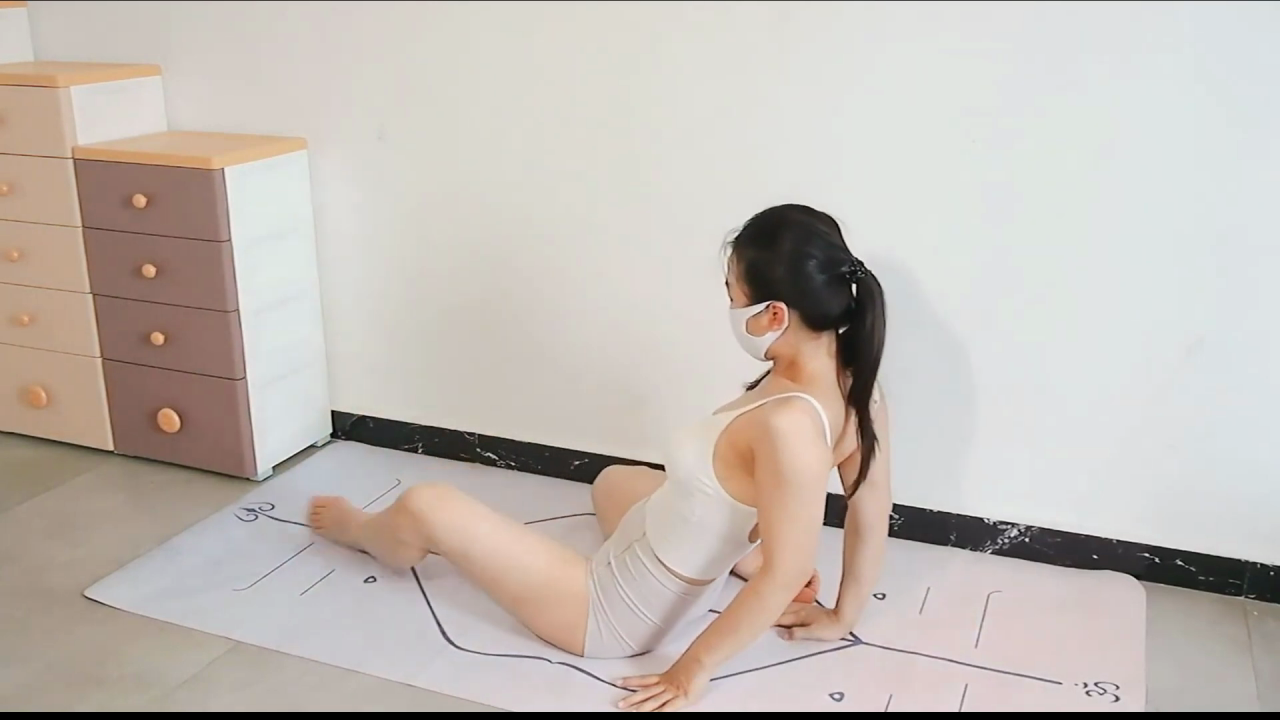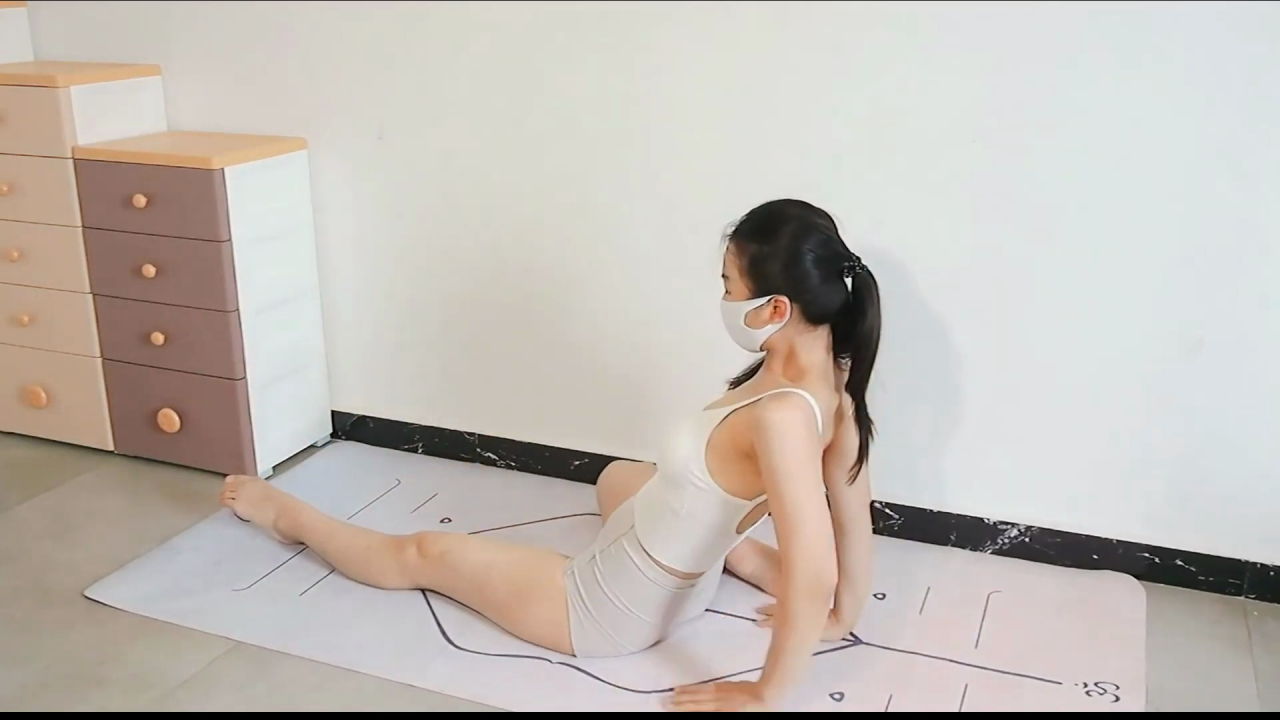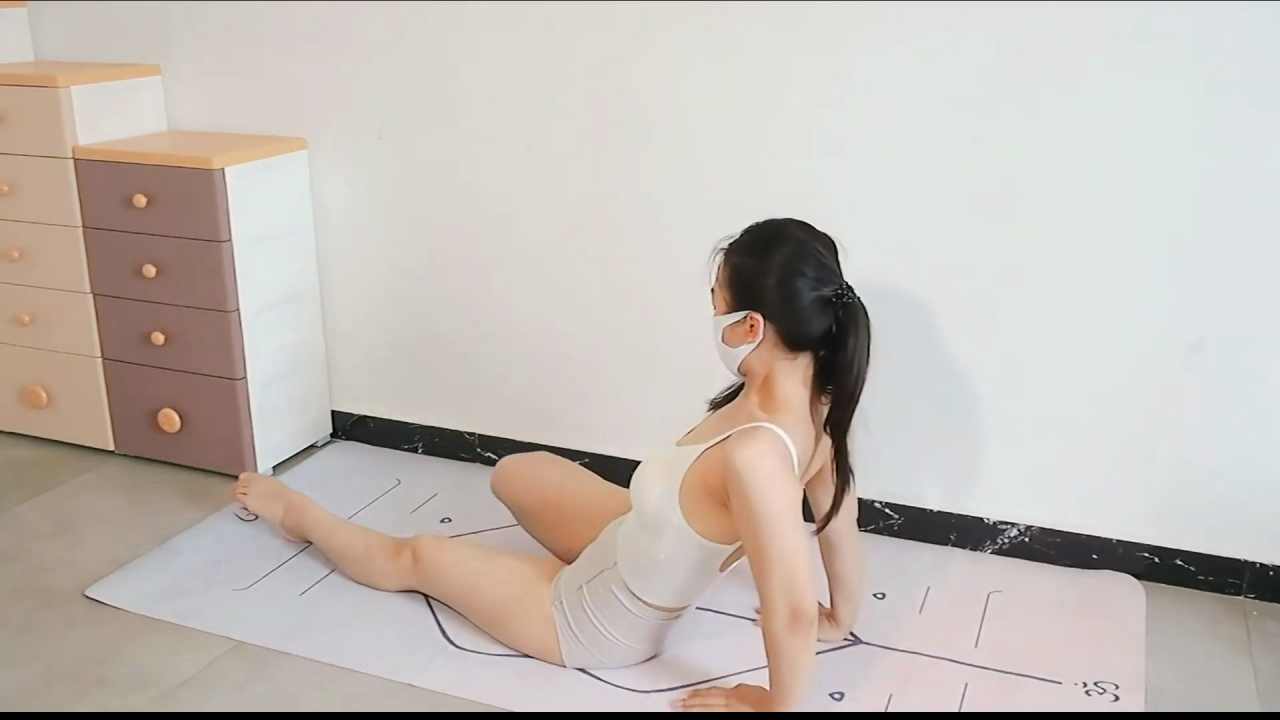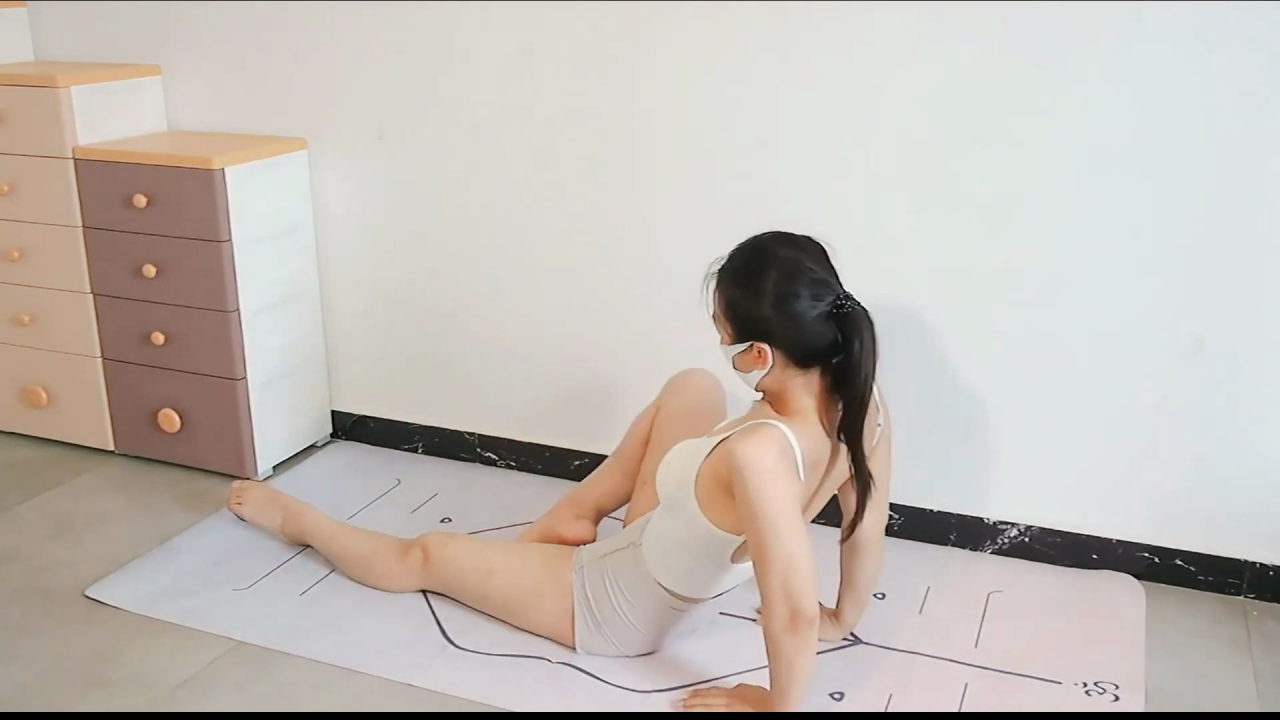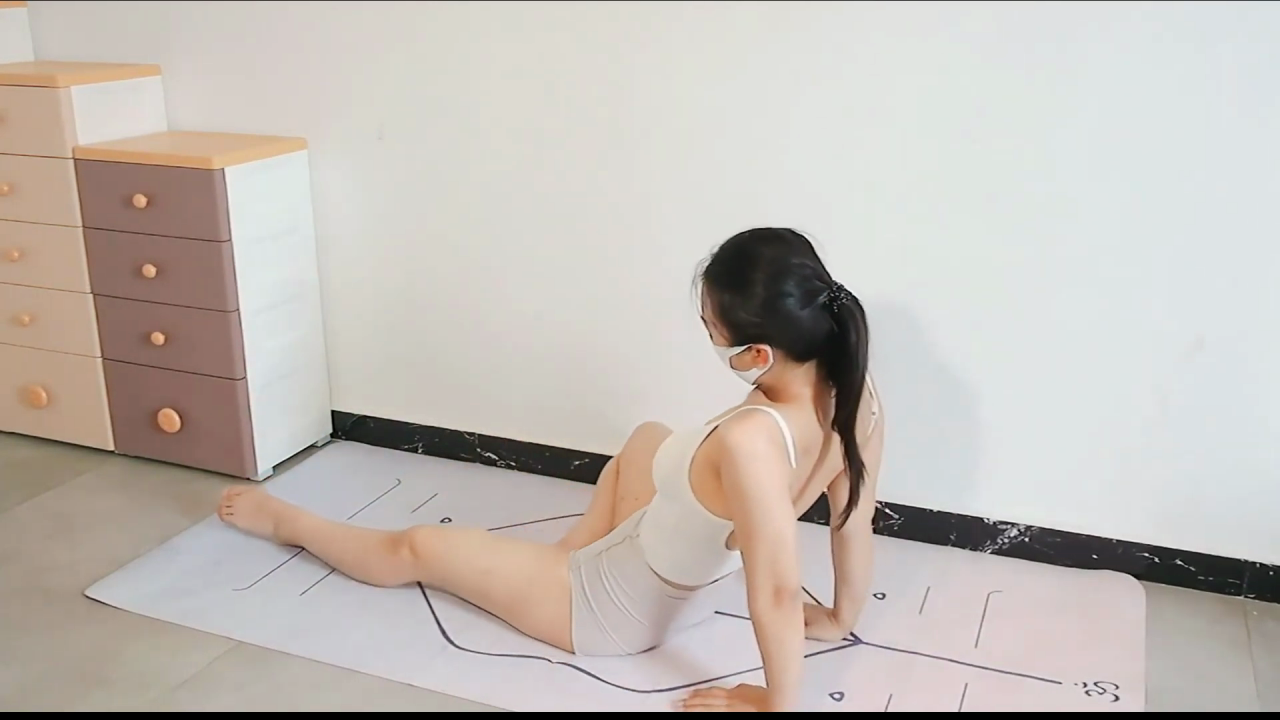
dt=1s
person 1, frame 1
left shoulder: (788, 423)
right shoulder: (848, 382)
left elbow: (785, 574)
right elbow: (870, 507)
left wrist: (694, 669)
right wrist: (837, 614)
left hip: (618, 611)
right hip: (684, 579)
left knee: (428, 504)
right knee: (615, 482)
left ankle: (356, 527)
person 1, frame 2
left shoulder: (782, 417)
right shoulder: (833, 377)
left elbow: (815, 577)
right elbow: (852, 505)
left wrist: (765, 695)
right wrist: (843, 615)
left hip: (614, 609)
right hip: (682, 582)
left knee: (426, 554)
right knee: (619, 476)
left ankle: (290, 516)
right ankle: (756, 561)
person 1, frame 3
left shoulder: (754, 454)
right shoulder: (817, 397)
left elbow: (793, 610)
right elbow: (837, 514)
left wrist: (778, 706)
right wrist: (841, 618)
left hip: (602, 624)
right hip: (632, 540)
left knee: (419, 556)
right knee: (512, 474)
left ankle: (300, 515)
person 1, frame 4
left shoulder: (758, 453)
right shoulder: (862, 405)
left elbow: (794, 610)
right elbow: (866, 523)
left wrist: (779, 705)
right wrist: (843, 619)
left hip: (618, 608)
right hip: (668, 558)
left knee: (426, 557)
right knee: (691, 389)
left ankle: (295, 518)
right ankle: (575, 513)
person 1, frame 5
left shoulder: (748, 440)
right shoulder: (856, 397)
left elbow: (778, 593)
right elbow: (855, 517)
left wrist: (777, 703)
right wrist: (841, 616)
left hip: (617, 612)
right hip: (684, 590)
left knee: (419, 547)
right knee: (650, 439)
left ankle: (284, 519)
right ankle: (573, 552)
